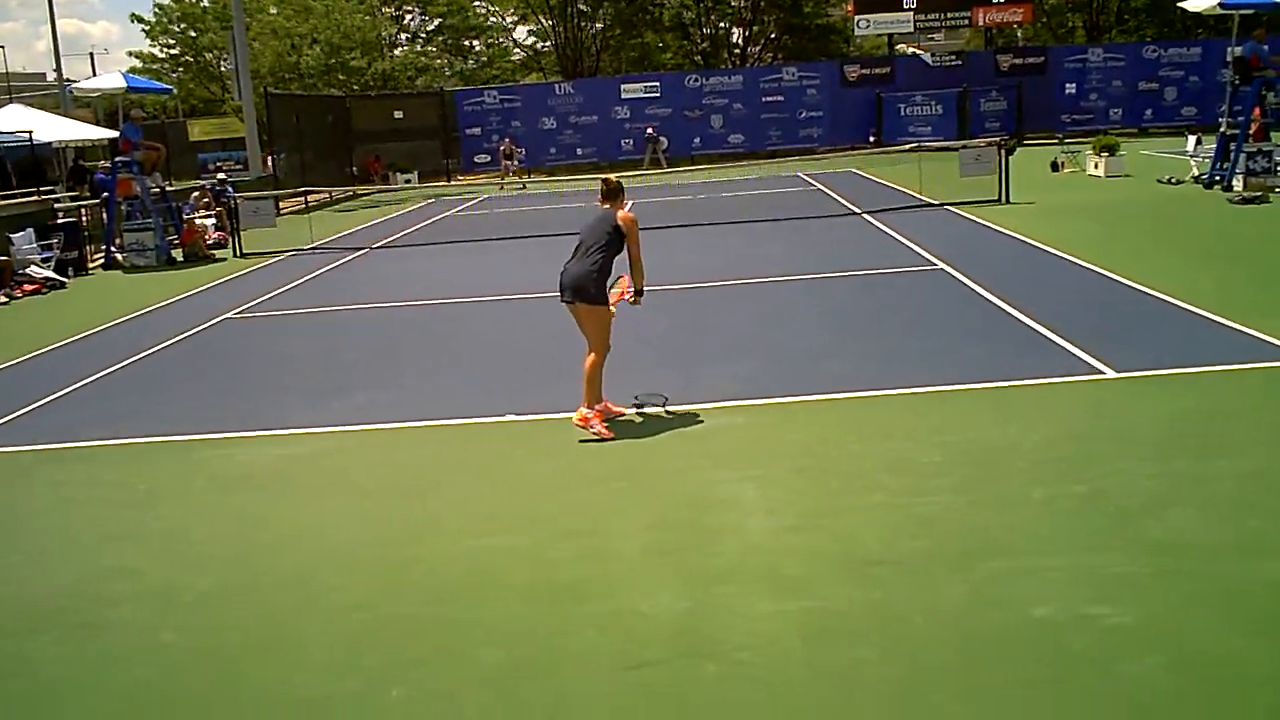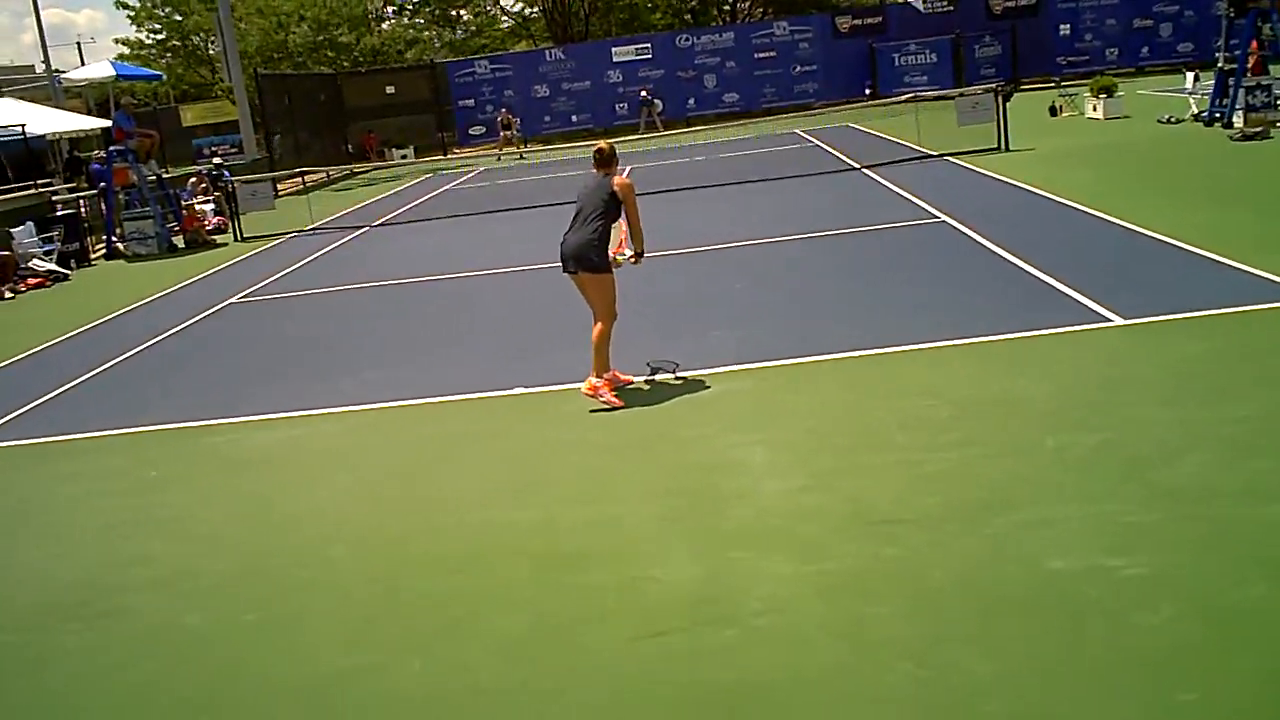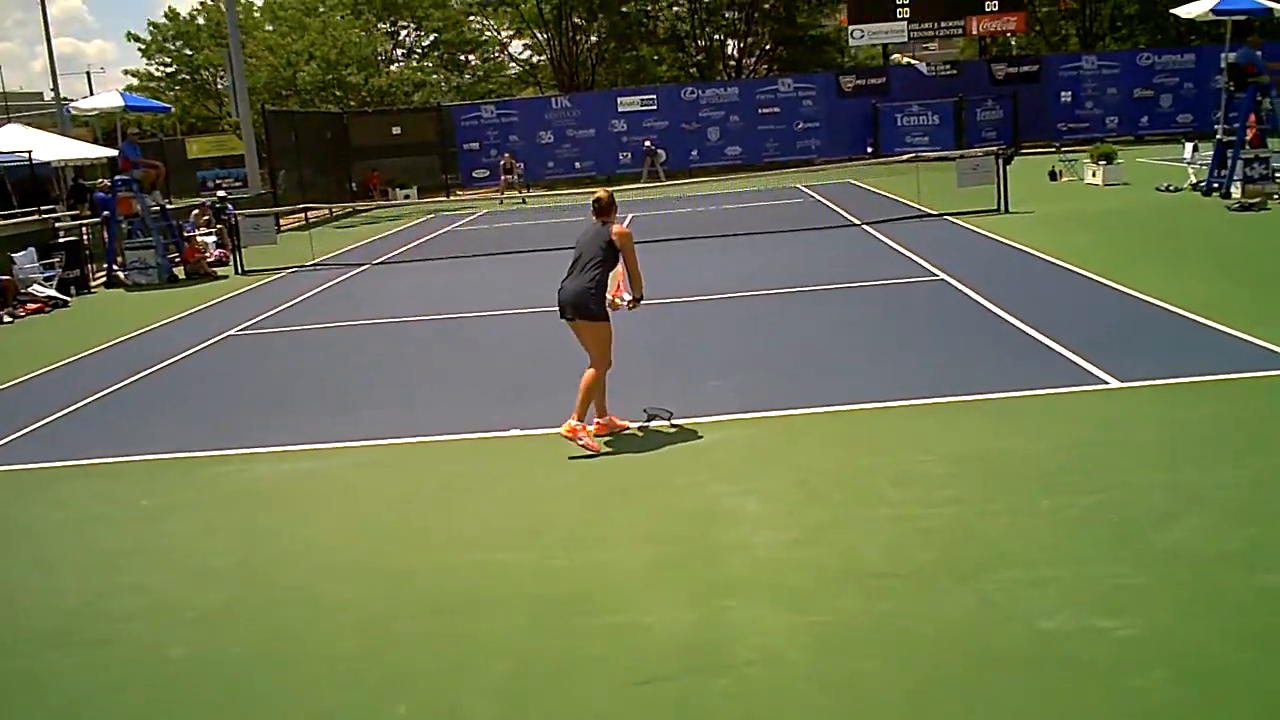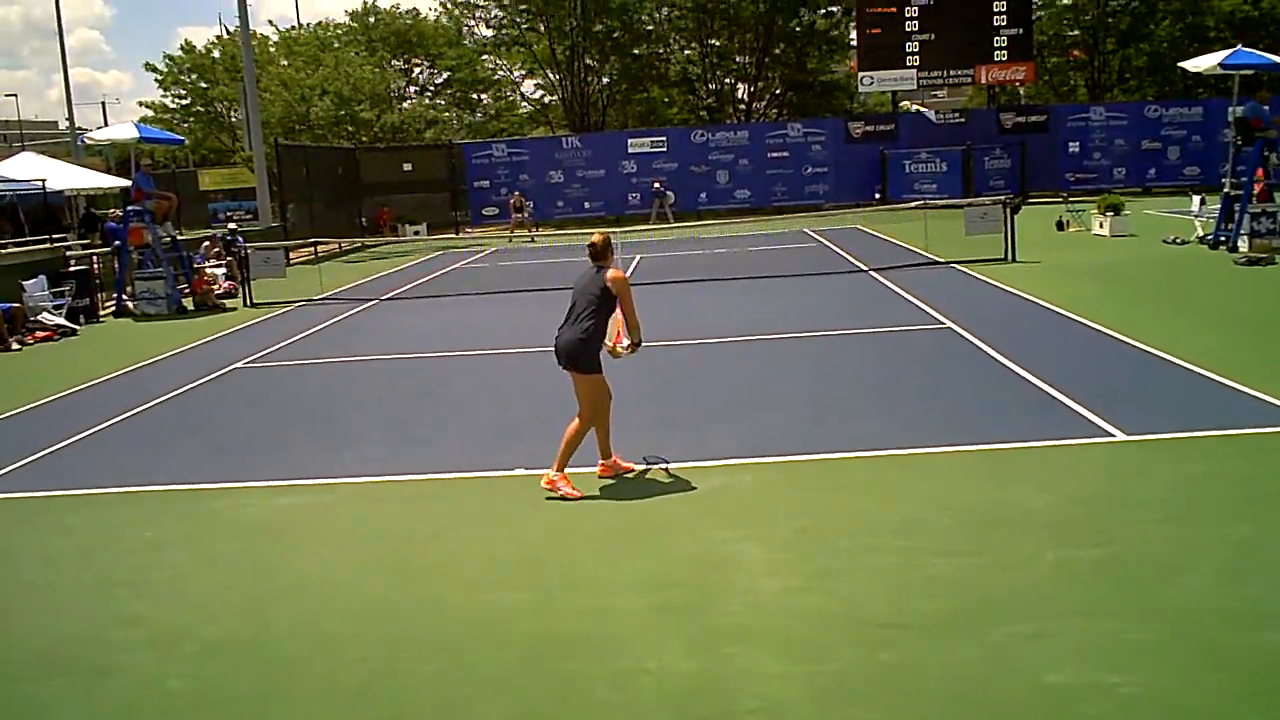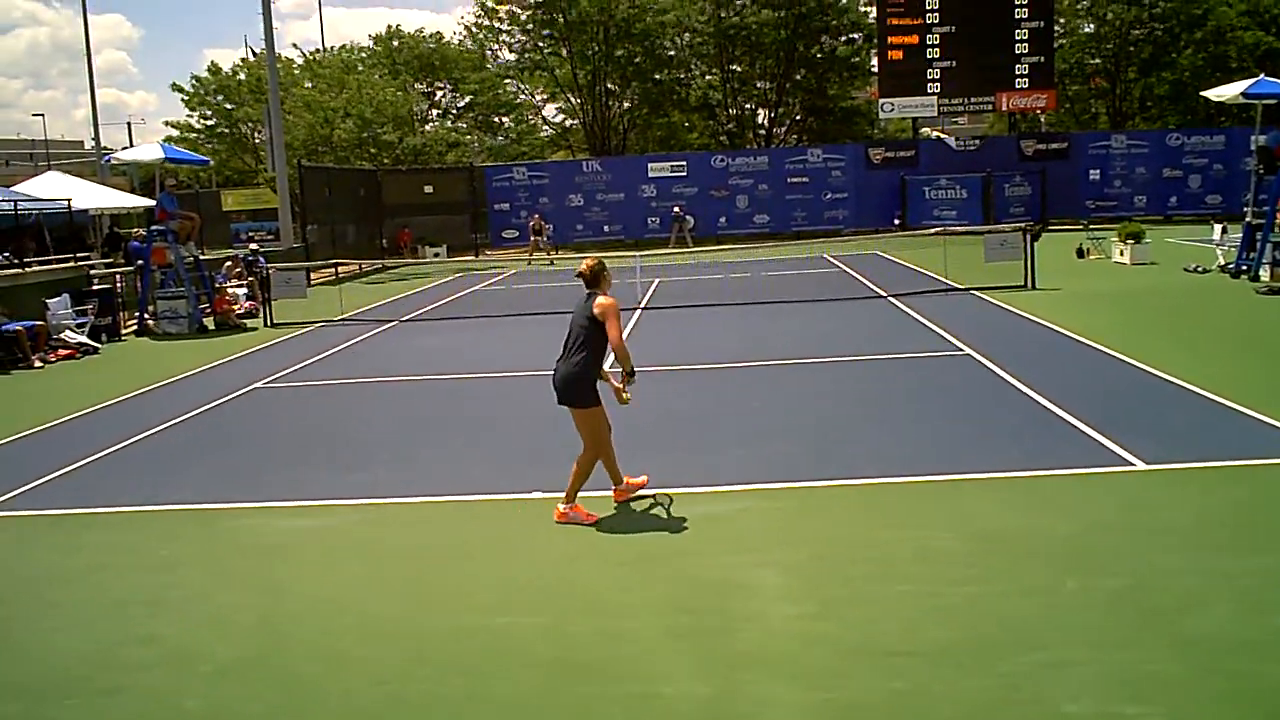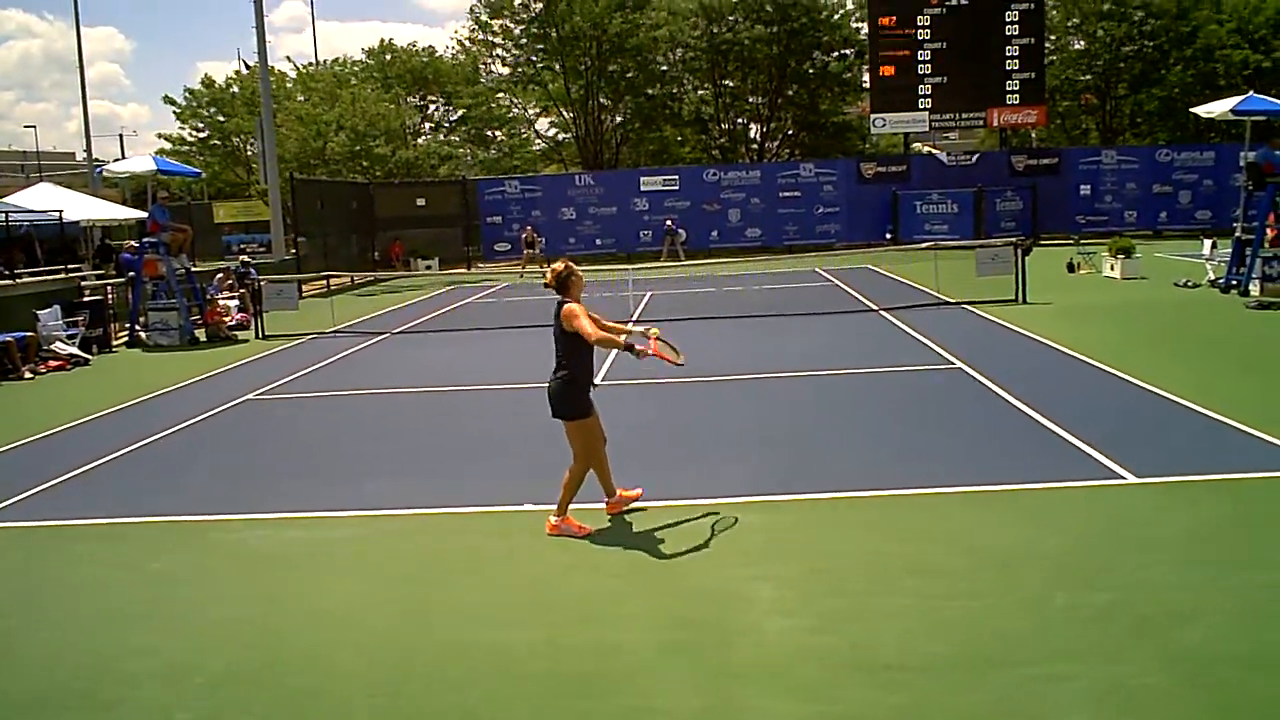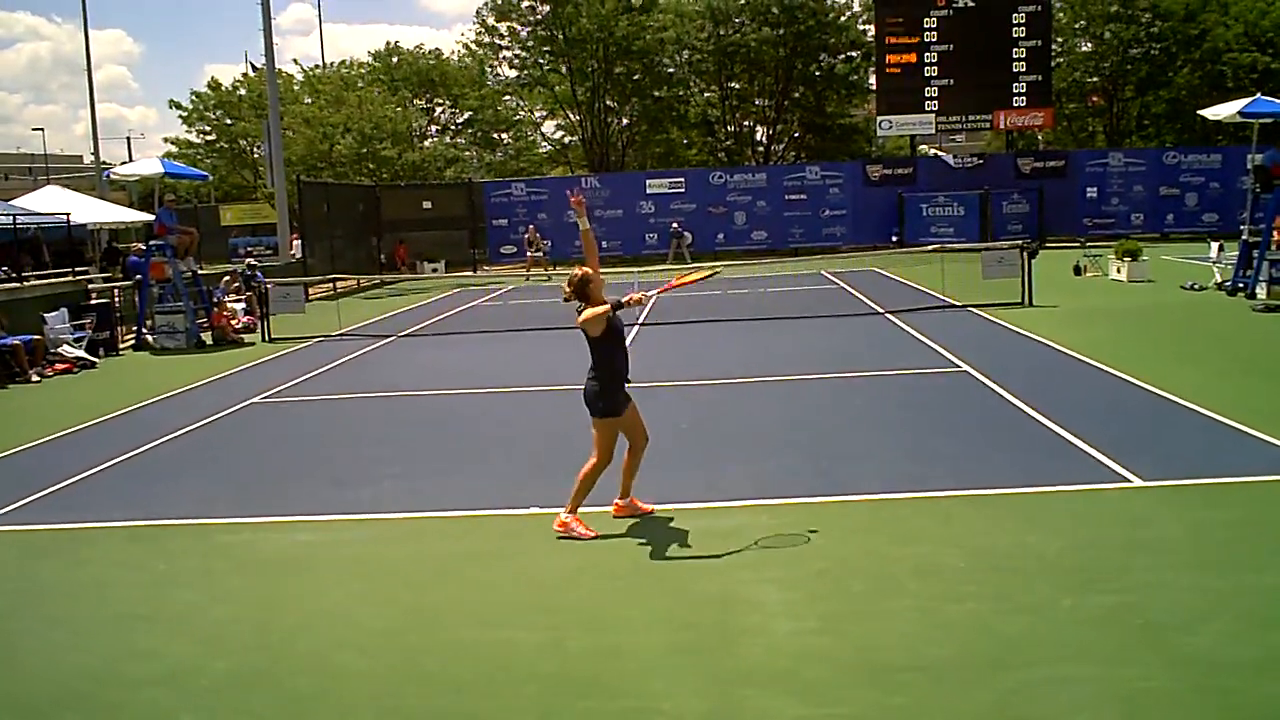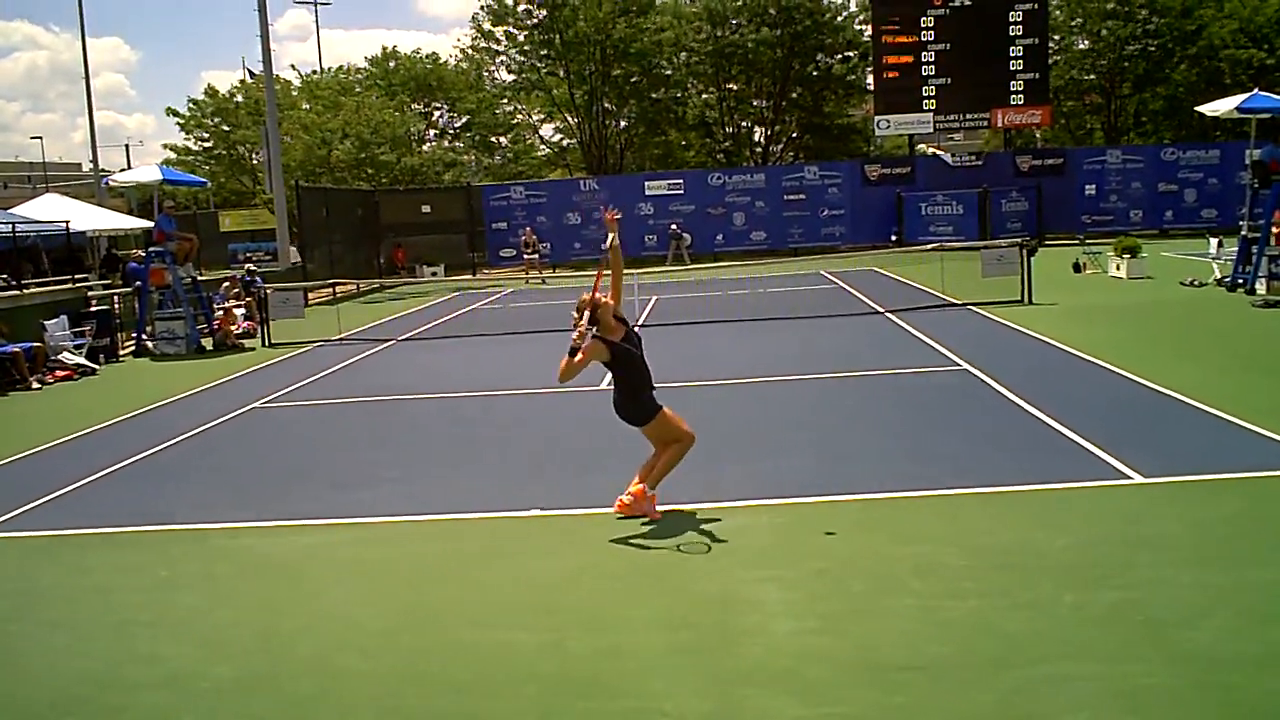
dt=0.4s
person 1, frame 1
left shoulder: (593, 219)
right shoulder: (626, 218)
right elbow: (635, 261)
left wrist: (602, 302)
right wrist: (638, 292)
left hip: (568, 279)
right hip: (588, 281)
left knee: (598, 347)
right knee: (599, 348)
left ankle: (598, 404)
right ankle: (586, 411)
person 1, frame 2
left shoulder: (587, 186)
right shoulder: (622, 184)
right elbow: (634, 226)
left wrist: (606, 256)
right wrist: (638, 252)
left hip: (569, 248)
right hip: (589, 251)
left knee: (603, 315)
right knee: (605, 318)
left ankle: (606, 373)
right ankle: (595, 381)
person 1, frame 3
left shoulder: (586, 233)
right shoulder: (620, 232)
right elbow: (633, 273)
left wrist: (605, 298)
right wrist: (637, 297)
left hip: (567, 295)
right hip: (586, 298)
left knee: (599, 360)
right knee: (600, 363)
left ankle: (602, 419)
right ankle: (575, 424)
person 1, frame 4
left shoulder: (583, 278)
right shoulder: (617, 277)
right elbow: (631, 319)
left wrist: (605, 344)
right wrist: (635, 342)
left hip: (564, 342)
right hip: (581, 348)
left knee: (603, 400)
right knee: (587, 415)
left ankle: (607, 461)
right ankle: (555, 474)
person 1, frame 5
left shoulder: (585, 304)
right shoulder: (607, 303)
right elbow: (617, 345)
left wrist: (612, 383)
right wrist: (630, 372)
left hip: (566, 375)
right hip: (577, 381)
left knee: (603, 433)
right knee: (594, 447)
left ankle: (620, 485)
right ankle: (566, 506)
person 1, frame 6
left shoulder: (569, 308)
right shoulder: (571, 309)
left elbow: (604, 325)
right elbow: (597, 337)
left wrist: (633, 330)
right wrist: (630, 347)
left hip: (571, 389)
right hip: (569, 392)
left knee: (598, 443)
right knee: (583, 458)
left ankle: (613, 497)
right ankle: (558, 518)
person 1, frame 7
left shoulder: (599, 305)
right shoulder: (592, 315)
left elbow: (591, 255)
right elbow: (583, 321)
left wrist: (582, 219)
right wrist: (620, 303)
left hip: (613, 389)
right hip: (604, 392)
left knee: (639, 439)
right knee: (602, 457)
left ankle: (624, 501)
right ankle: (567, 516)
person 1, frame 8
left shoulder: (616, 318)
right shoulder: (596, 345)
left elbow: (617, 272)
right elbow: (563, 377)
left wrist: (613, 235)
right wrist: (575, 346)
left hip: (641, 397)
right hip: (633, 402)
left knee: (667, 446)
right knee: (685, 437)
left ankle: (630, 499)
right ankle: (644, 490)
